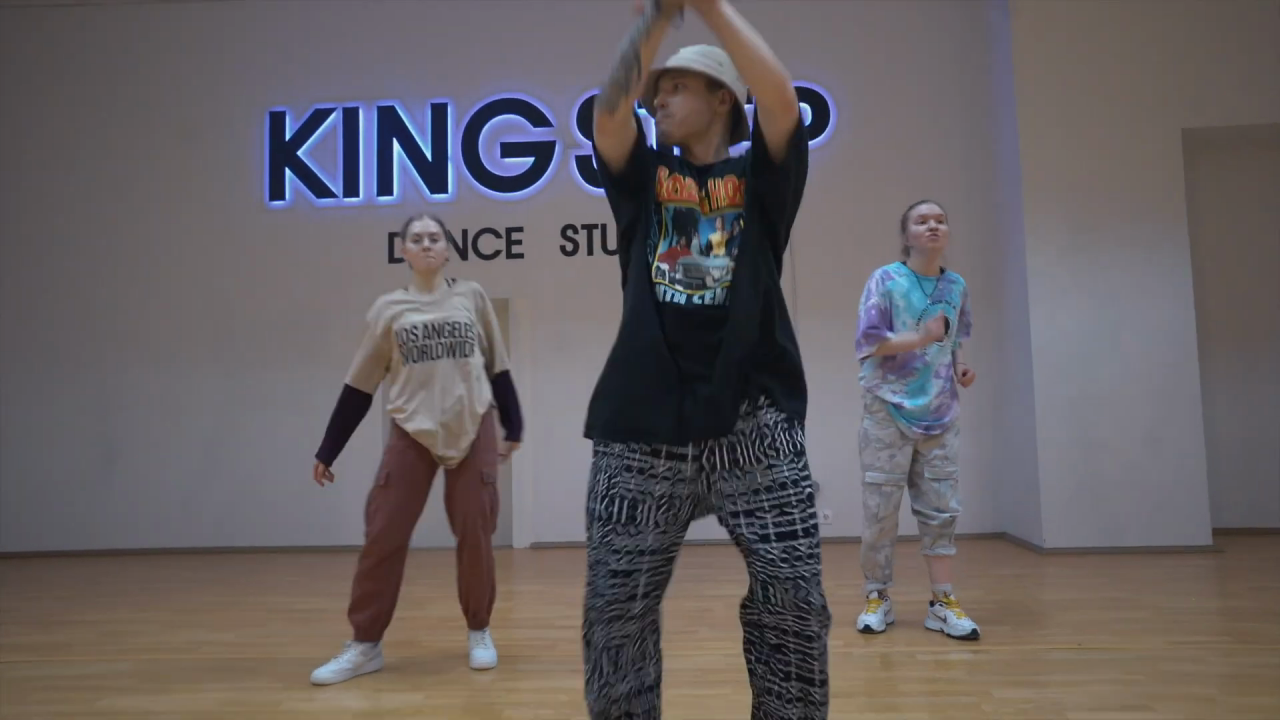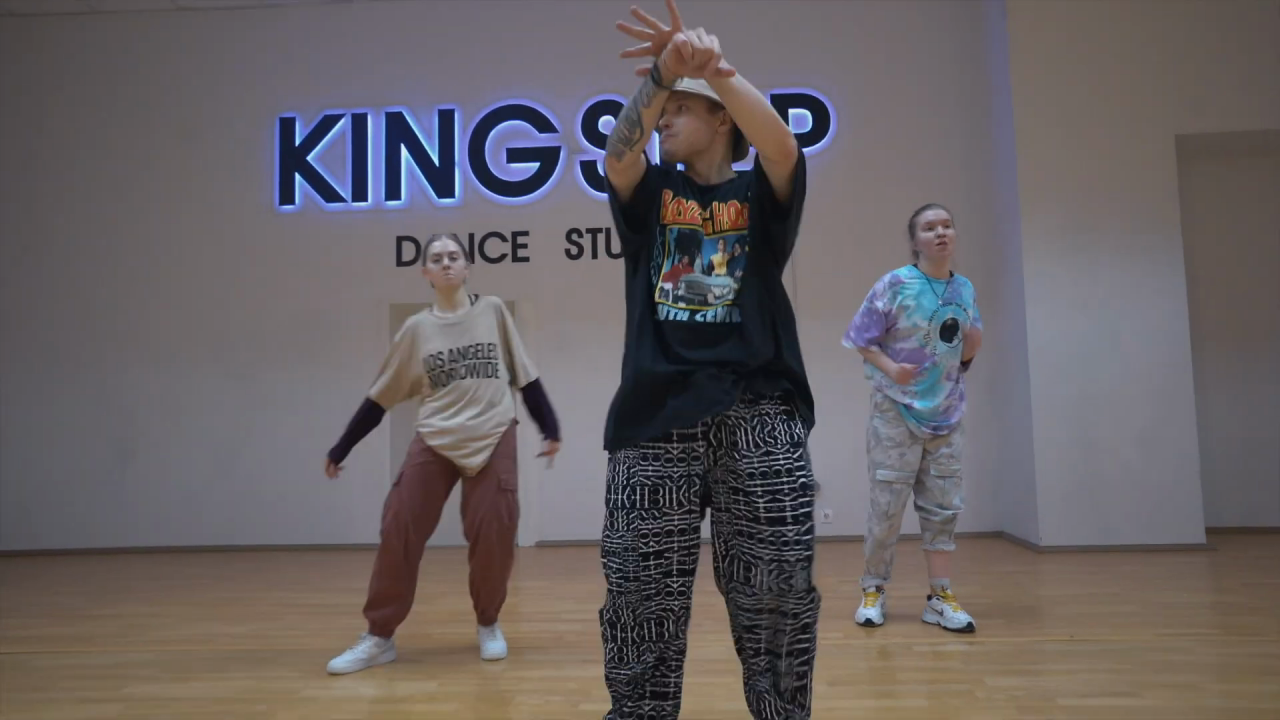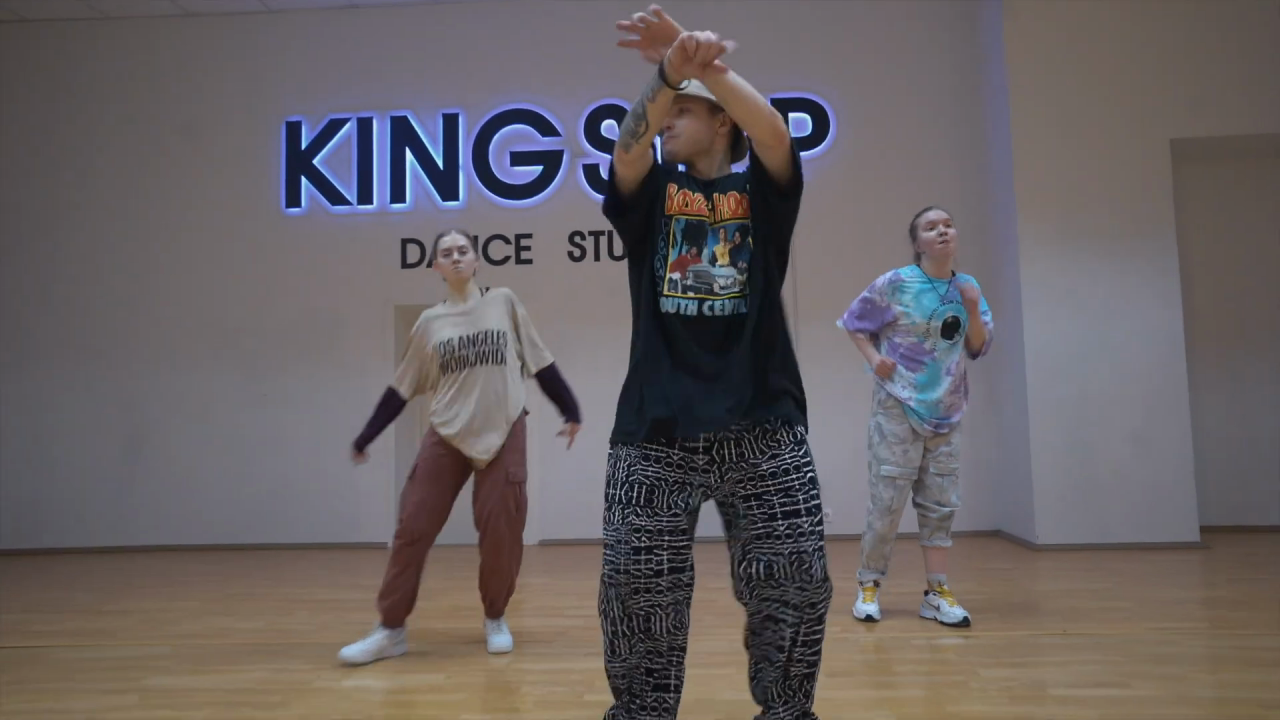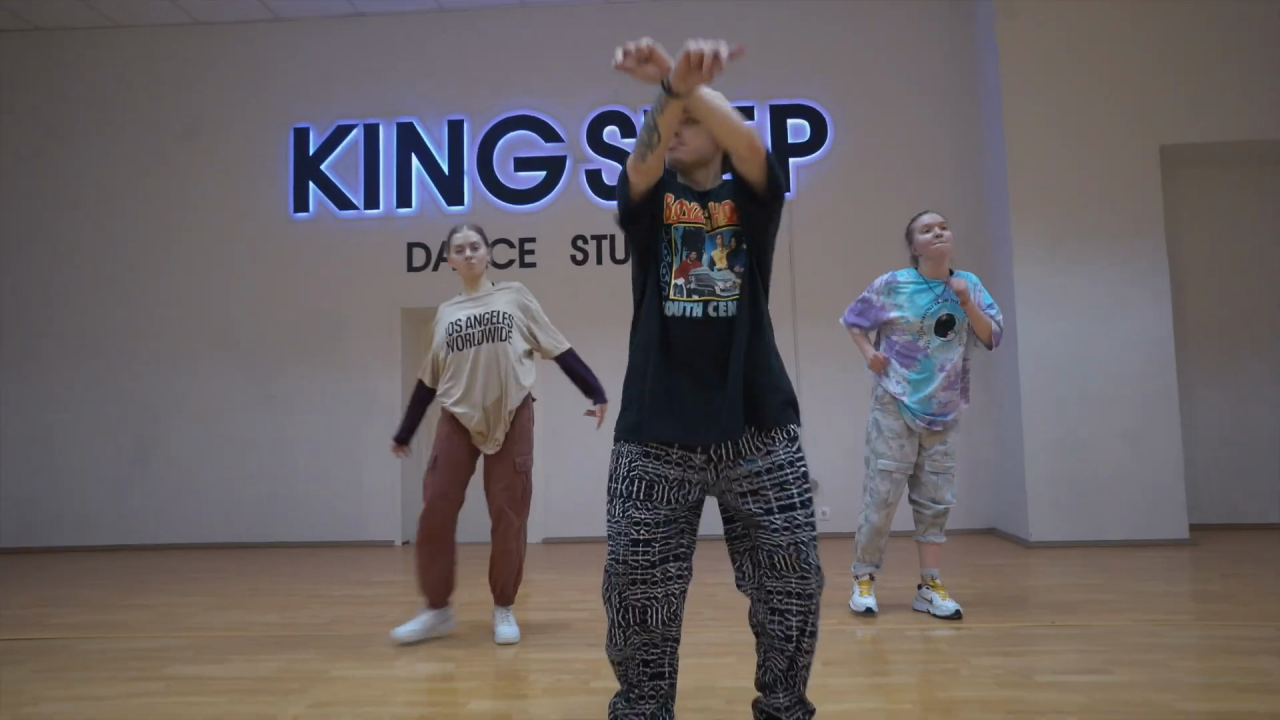
dt=0.1s
person 1, frame 1
left shoulder: (762, 172)
right shoulder: (642, 173)
left elbow: (780, 100)
right elbow: (606, 122)
left hip: (751, 408)
right hip: (644, 416)
left knee: (791, 590)
right knee: (620, 605)
person 1, frame 2
left shoulder: (763, 195)
right shoulder: (648, 196)
left elbow: (782, 144)
right elbow: (619, 153)
left wrist: (712, 67)
right wrist: (660, 69)
left hip: (757, 410)
right hip: (655, 418)
left knee: (779, 589)
right knee: (640, 602)
person 1, frame 3
left shoulder: (763, 189)
right shoulder: (646, 191)
left elbow: (775, 133)
right elbow: (627, 148)
left wrist: (702, 64)
right wrist: (667, 72)
left hip: (760, 414)
right hip: (657, 418)
left knee: (797, 578)
right knee: (635, 588)
person 1, frame 4
left shoulder: (749, 197)
right shoulder: (650, 197)
left elbow: (751, 146)
right elbow: (642, 156)
left wrist: (690, 83)
right wrist: (673, 88)
left hip: (755, 420)
right hip: (657, 421)
left knee: (792, 576)
right knee: (636, 580)
person 2, frame 1
left shoulder: (472, 296)
right shoulder: (388, 308)
left elbow: (498, 366)
right elbow: (359, 383)
left wrist: (512, 426)
right wrist: (328, 450)
left hip: (472, 429)
right hip: (411, 431)
left knee: (475, 535)
right knee: (384, 535)
left ankle: (478, 631)
right ankle: (366, 645)
person 2, frame 2
left shoulder: (494, 311)
right shoulder: (415, 329)
left elbow: (525, 376)
right elbow: (381, 397)
left wrist: (549, 428)
right wrist: (340, 449)
left hip: (494, 440)
right hip: (433, 443)
left knee: (493, 537)
right knee: (399, 535)
left ankle: (488, 625)
right ankle: (379, 637)
person 2, frame 3
left shoulder: (504, 302)
right shoulder: (428, 322)
left elbow: (539, 362)
right elbow: (403, 388)
left wrist: (570, 410)
right wrist: (364, 439)
left hip: (502, 428)
right hip: (443, 432)
left knee: (502, 530)
right knee: (414, 527)
left ankle: (495, 618)
right ankle: (389, 631)
person 2, frame 4
left shoulder: (515, 295)
right shoulder: (445, 312)
left elbow: (560, 349)
right elbow: (429, 379)
left wrist: (596, 392)
right wrist: (405, 431)
left hip: (512, 416)
right hip: (457, 419)
left knee: (508, 516)
right knee: (436, 511)
left ankle: (504, 608)
right ankle: (437, 610)
person 3, frame 1
left shoulder: (954, 284)
right shoulder: (885, 281)
right elbow: (869, 343)
left wrist: (962, 364)
right wrist: (916, 340)
left hip: (940, 412)
right hip: (889, 409)
left knee: (940, 507)
right knee: (881, 506)
left ankle: (943, 603)
right ankle: (876, 597)
person 3, frame 2
left shoulder: (965, 289)
right shoulder: (894, 283)
left elbow: (964, 352)
right elbow: (859, 338)
left wrist: (972, 349)
right wrist: (889, 367)
left hip: (946, 412)
right hip: (896, 409)
left knee: (943, 504)
right knee: (886, 504)
left ankle: (940, 596)
right ankle: (873, 590)
person 3, frame 3
left shoulder: (967, 286)
right shoulder: (894, 284)
left elbow: (980, 347)
right elbow: (852, 323)
left wrist: (974, 310)
right wrist: (872, 357)
left hip: (946, 411)
right hip: (896, 407)
left knee: (940, 500)
right knee: (885, 498)
left ankle: (936, 592)
right ankle: (869, 585)
person 3, frame 4
left shoulder: (969, 284)
right shoulder: (892, 285)
left elbow: (991, 337)
right elbow: (853, 320)
left wrist: (968, 302)
right wrist: (869, 352)
left hip: (944, 407)
right hip: (895, 403)
left knee: (935, 497)
right knee: (882, 492)
left ankle: (930, 586)
right ankle: (864, 578)
